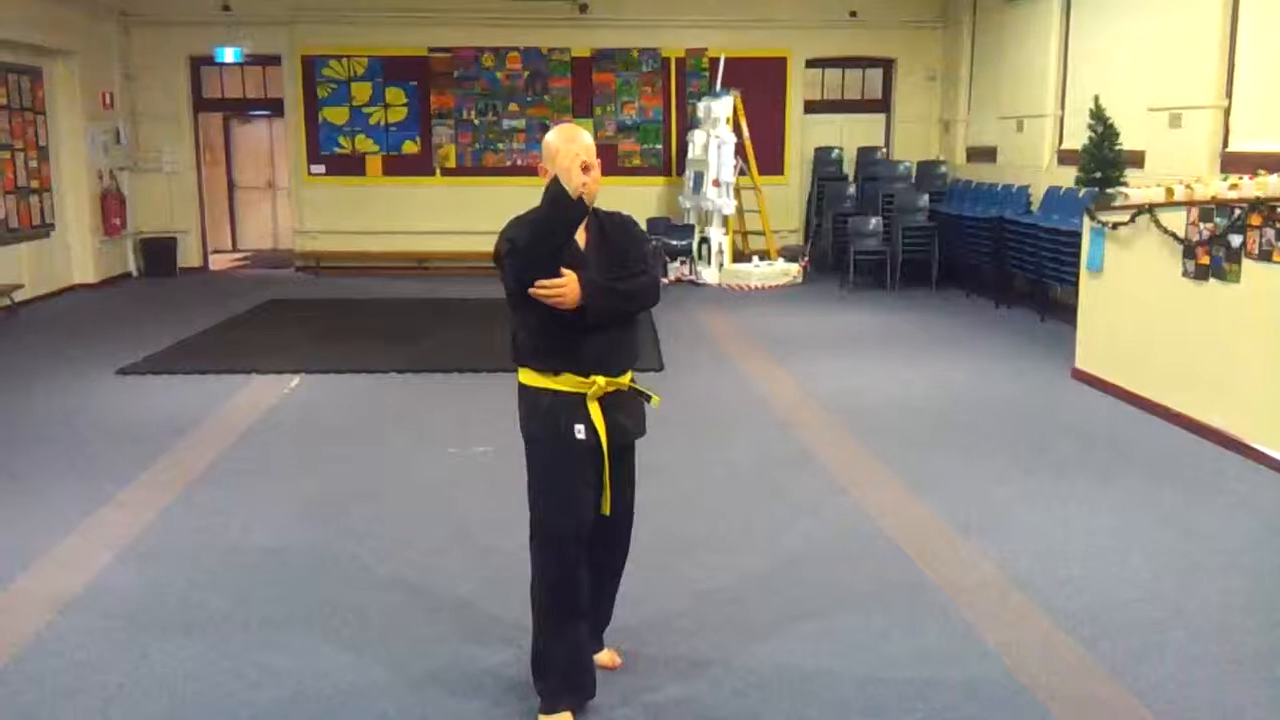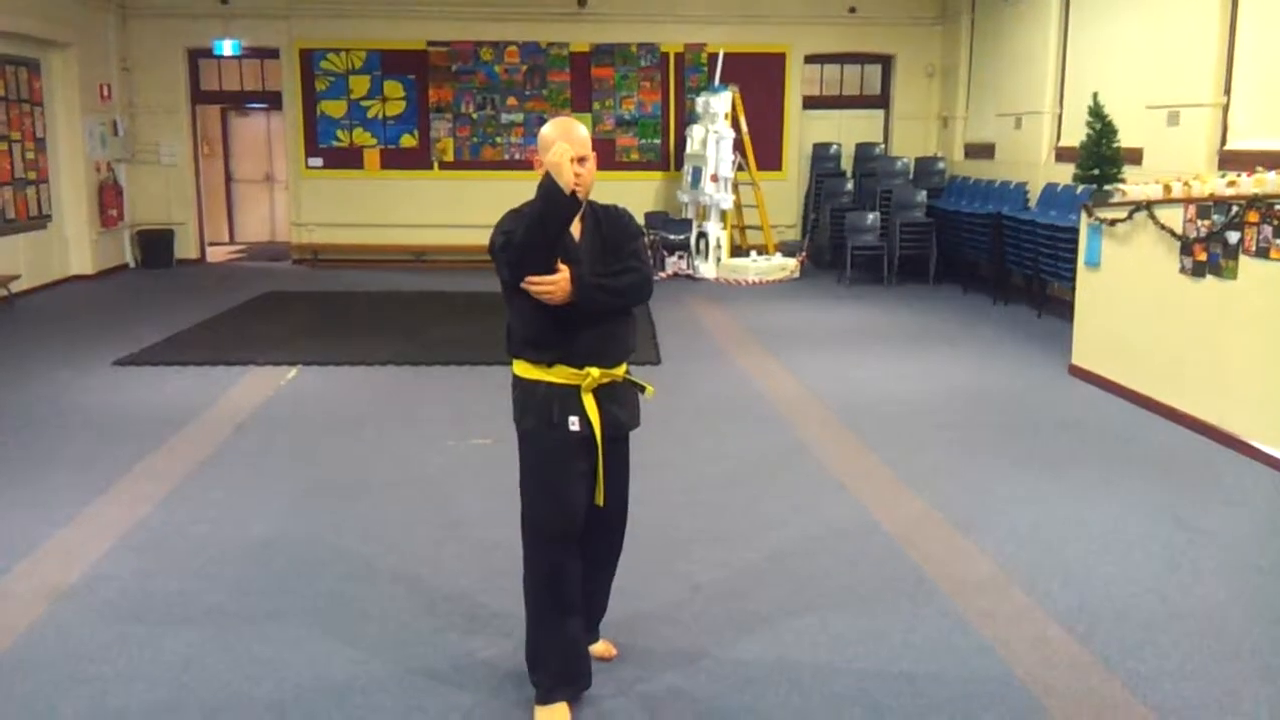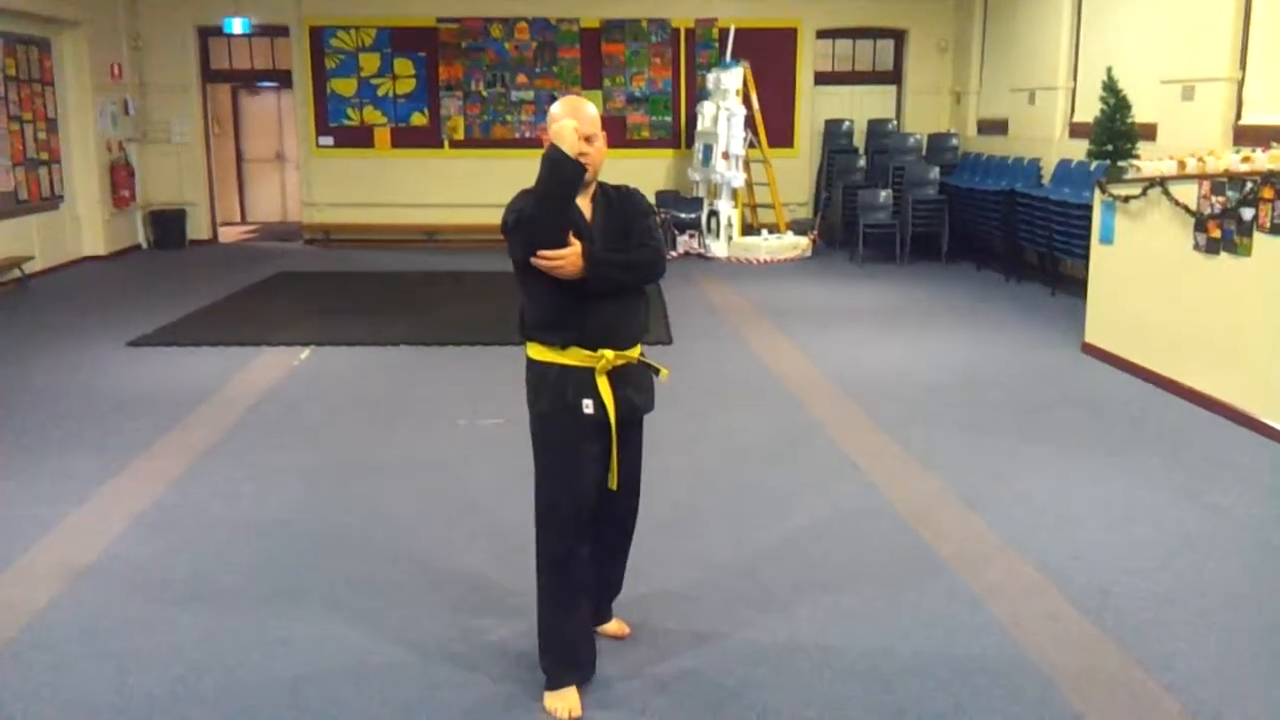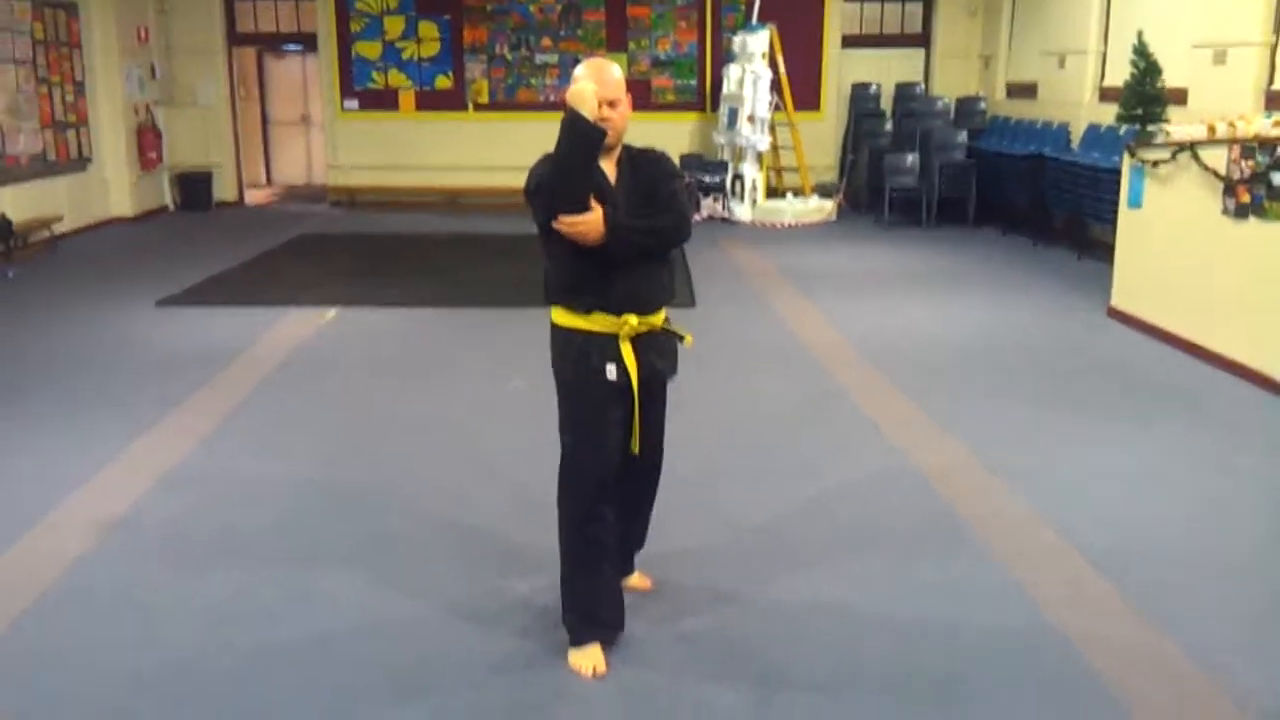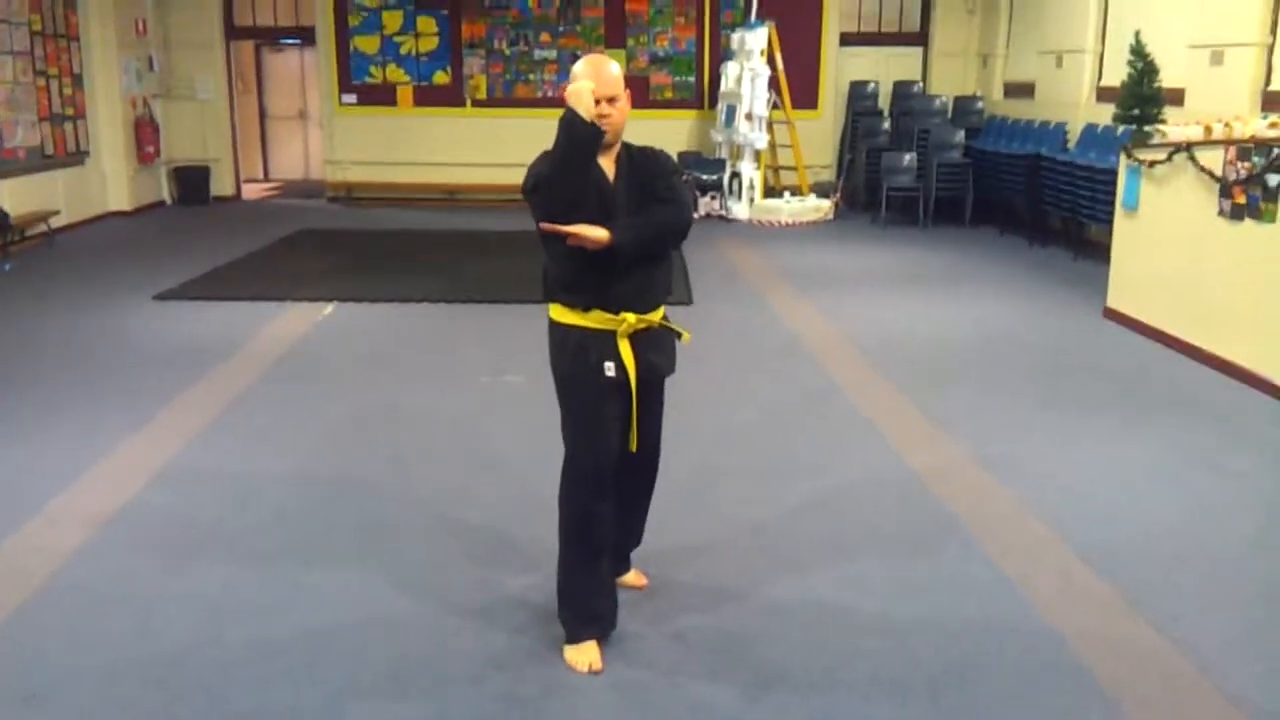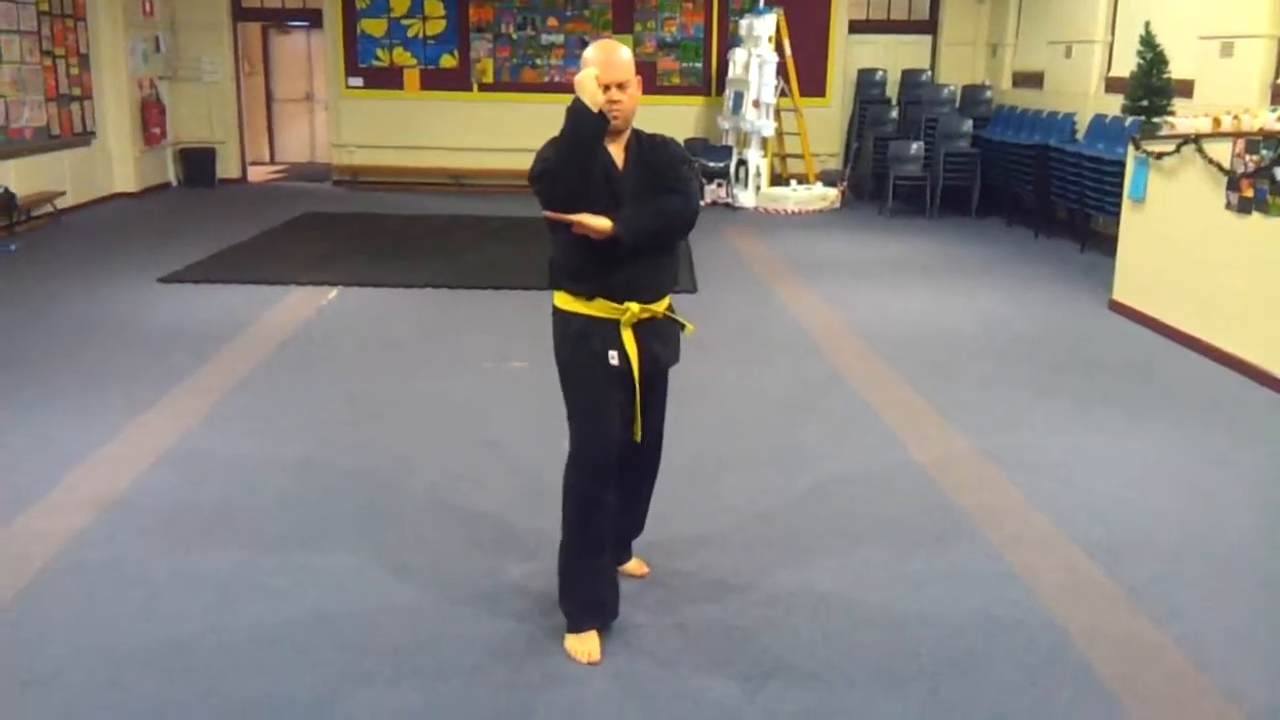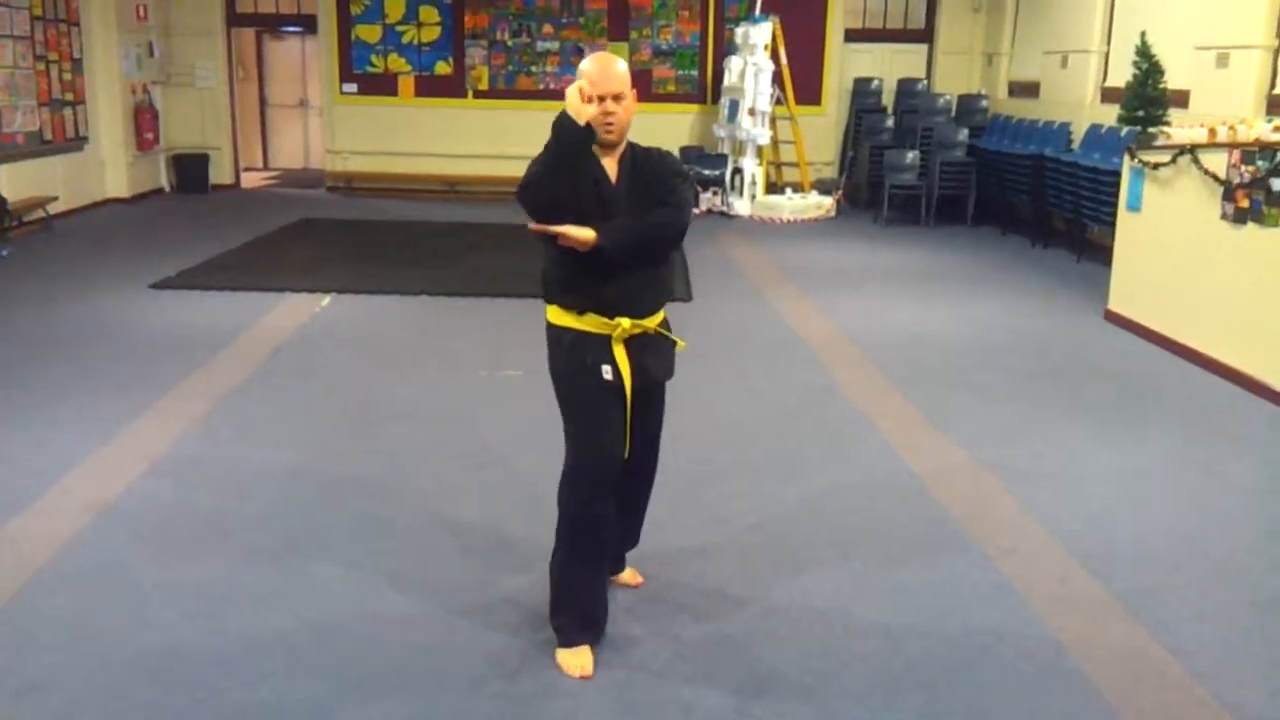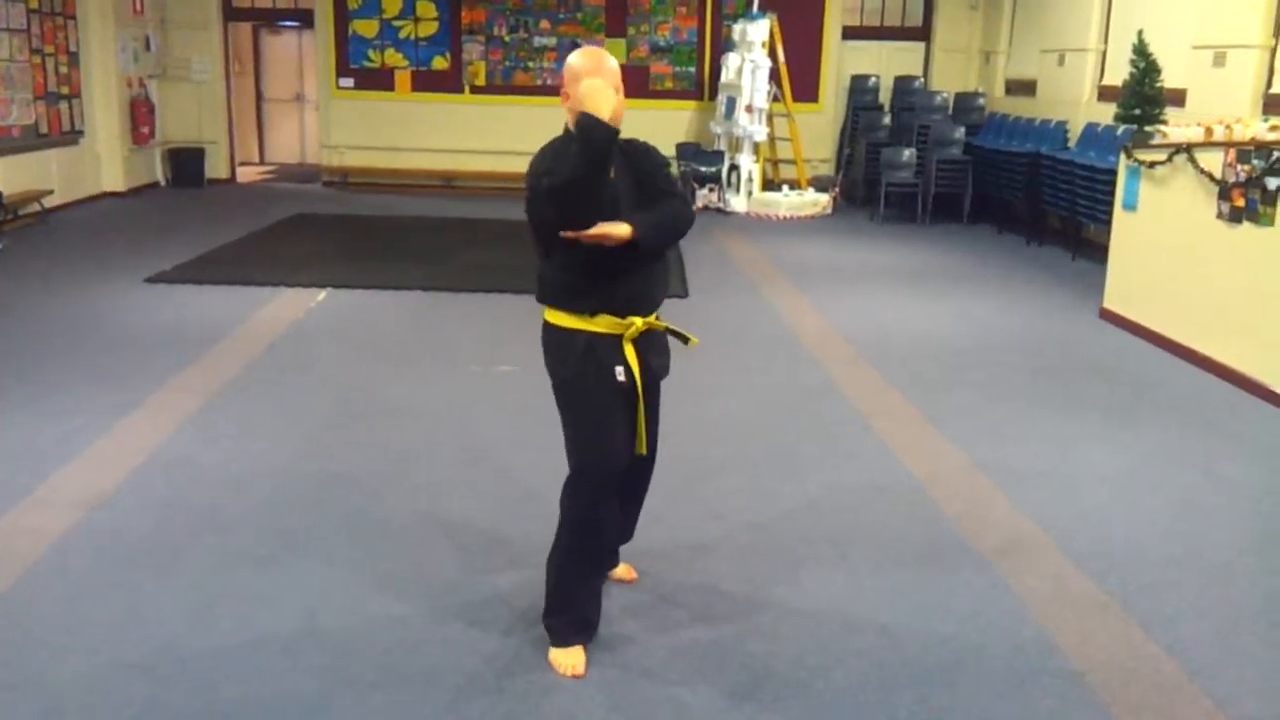
dt=0.5s
person 1, frame 1
left shoulder: (621, 230)
right shoulder: (523, 233)
left elbow: (647, 288)
right elbow: (532, 266)
left wrist: (587, 295)
right wrist: (562, 193)
left hip: (613, 402)
right hip: (553, 407)
left knee: (609, 531)
right knee: (559, 539)
left ankle: (587, 637)
person 1, frame 2
left shoulder: (617, 223)
right shoulder: (520, 225)
left elbow: (640, 283)
right elbow: (528, 261)
left wrist: (577, 290)
right wrist: (555, 189)
left hip: (608, 394)
right hip: (547, 398)
left knee: (603, 522)
right knee: (552, 532)
left ankle: (583, 628)
person 1, frame 3
left shoulder: (629, 203)
right shoulder: (529, 207)
left elbow: (652, 260)
right elbow: (541, 239)
left wrist: (590, 263)
right wrist: (560, 158)
left hip: (623, 375)
right hip: (560, 380)
left knee: (616, 504)
right knee: (563, 515)
left ankle: (595, 606)
right ankle: (563, 667)
person 1, frame 4
left shoulder: (654, 168)
right shoulder: (553, 170)
left elbow: (675, 225)
right elbow: (563, 205)
left wrist: (610, 231)
right wrist: (578, 125)
left hip: (647, 339)
right hip: (584, 343)
left knee: (640, 463)
right knee: (589, 475)
left ankle: (618, 561)
right ankle: (588, 624)
person 1, frame 5
left shoulder: (653, 166)
right shoulder: (553, 167)
left elbow: (676, 221)
right elbow: (557, 200)
left wrist: (610, 238)
right wrist: (577, 124)
left hip: (645, 337)
right hip: (583, 341)
left knee: (637, 460)
right knee: (589, 469)
left ankle: (614, 559)
right ankle: (583, 620)
person 1, frame 6
left shoulder: (664, 154)
right shoulder: (564, 151)
left elbow: (682, 212)
right elbow: (558, 192)
left wrist: (614, 228)
right wrist: (584, 113)
left hip: (650, 326)
right hip: (586, 328)
left knee: (639, 448)
right knee: (593, 455)
left ankle: (615, 546)
right ankle: (585, 609)
person 1, frame 7
left shoulder: (660, 167)
right shoulder: (560, 164)
left elbow: (670, 225)
right elbow: (540, 203)
left wrist: (597, 237)
right wrist: (570, 126)
left hip: (644, 339)
right hip: (581, 341)
left knee: (636, 461)
right knee: (591, 468)
left ankle: (610, 556)
right ankle: (575, 623)
person 1, frame 8
left shoulder: (642, 158)
right shoulder: (554, 162)
left elbow: (678, 213)
right elbow: (579, 208)
left wrist: (629, 231)
right wrist: (595, 129)
left hip: (640, 335)
right hip: (581, 340)
left knee: (635, 456)
right knee: (596, 466)
left ankle: (604, 551)
right ankle: (567, 623)
